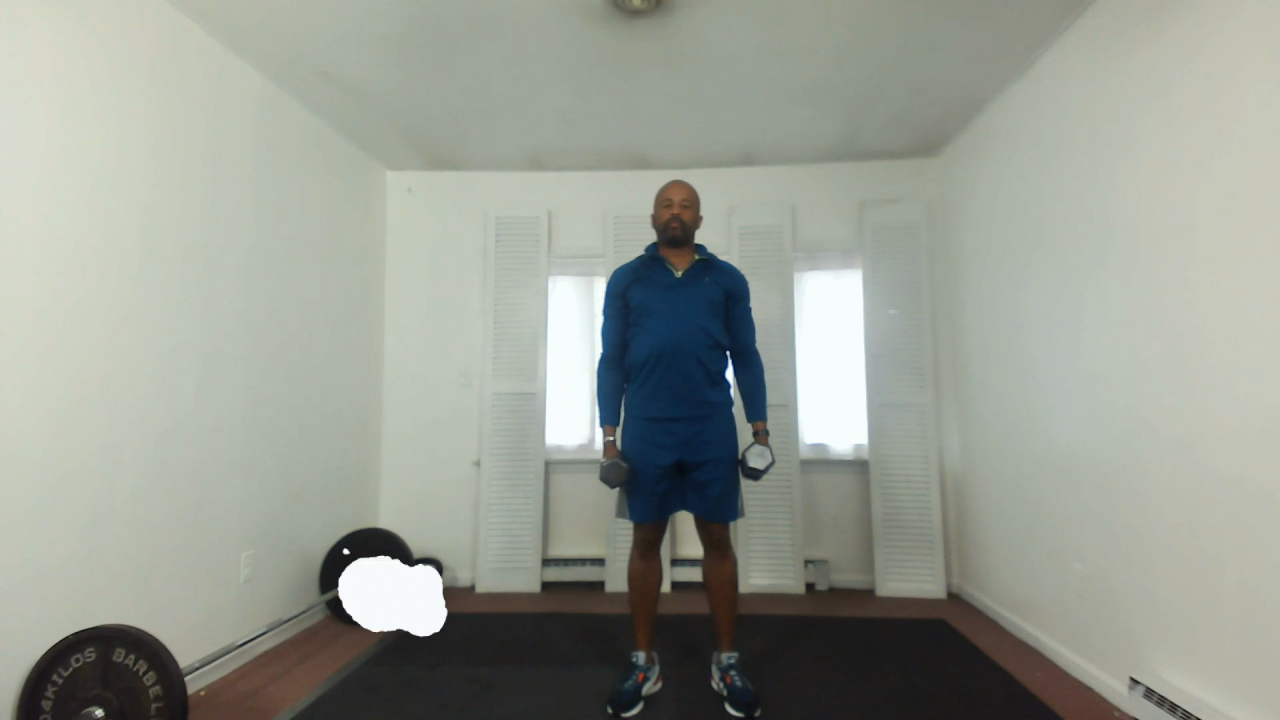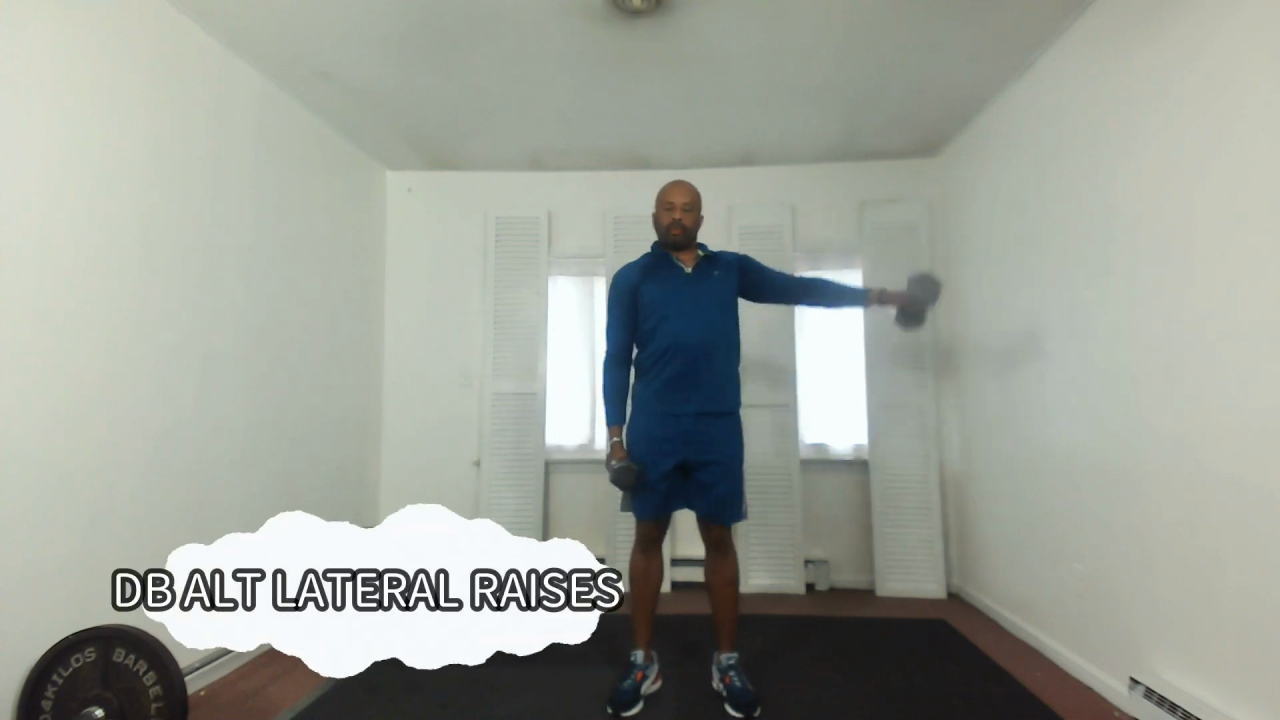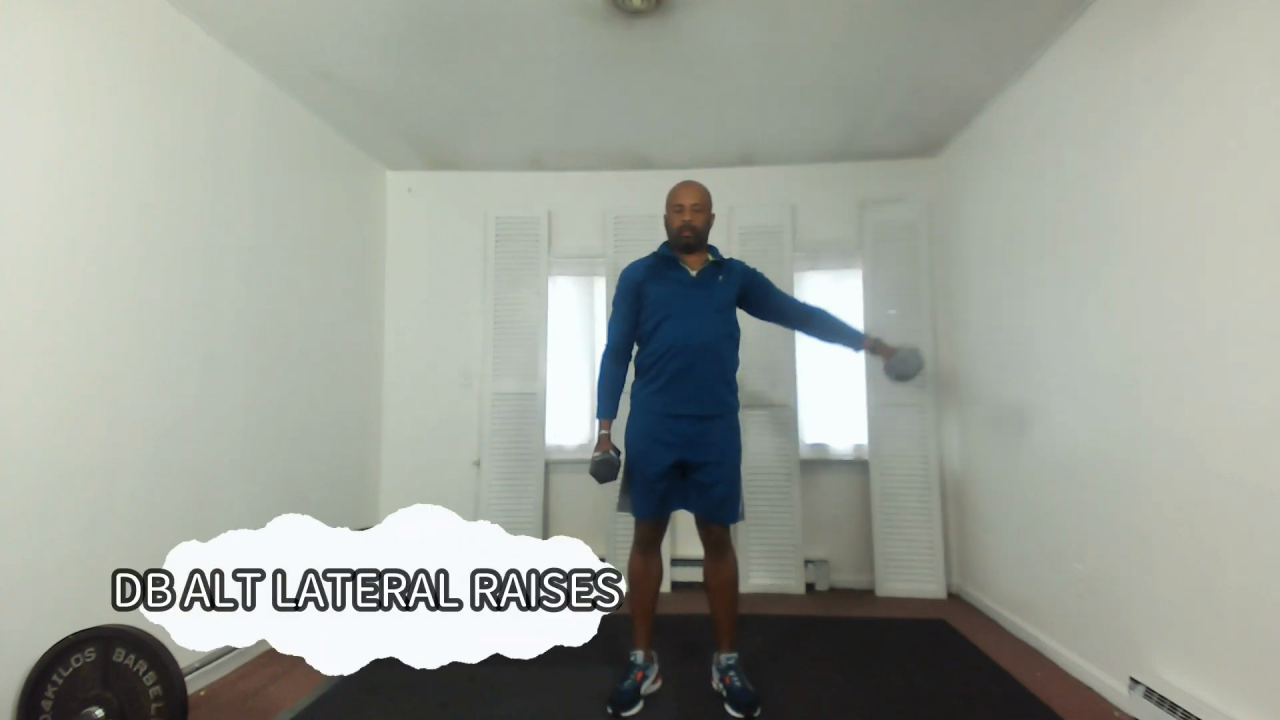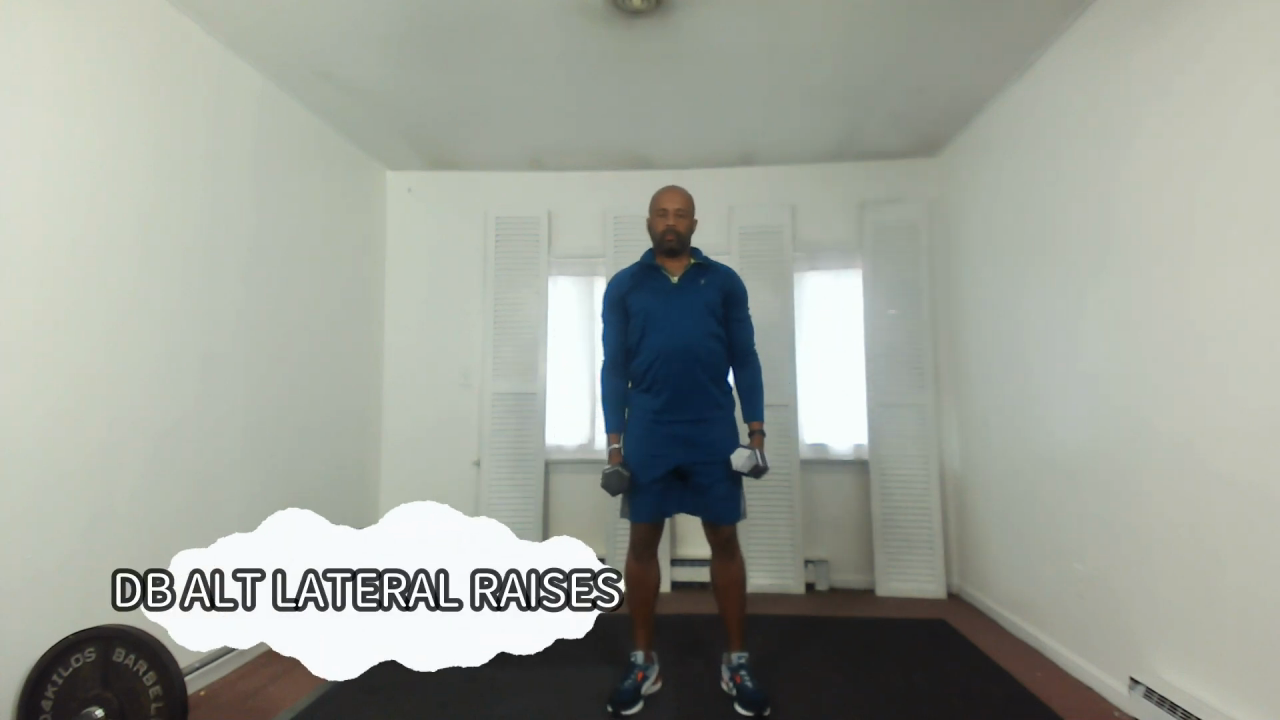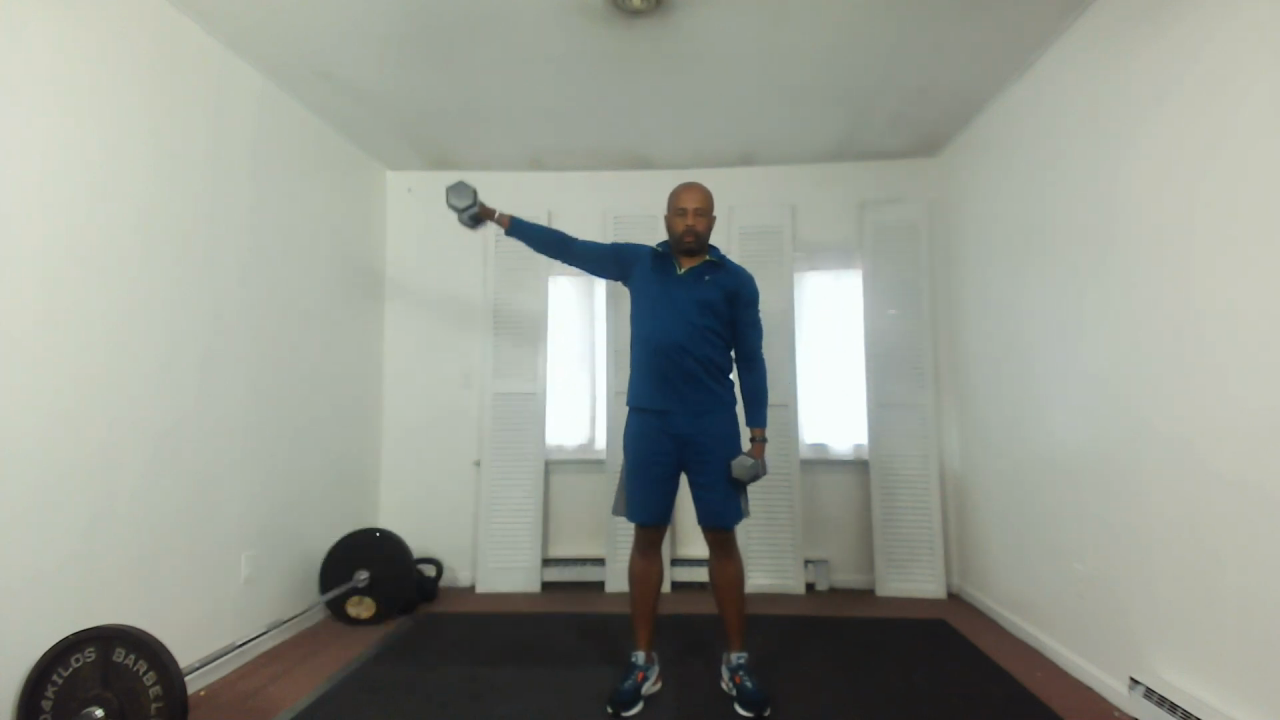
dt=1s
person 1, frame 1
left shoulder: (727, 279)
right shoulder: (625, 280)
left elbow: (746, 356)
right elbow: (611, 360)
left wrist: (759, 426)
right wrist: (609, 433)
left hip: (712, 429)
right hip: (646, 430)
left knee: (716, 540)
right knee: (646, 541)
left ankle: (726, 663)
right ankle: (643, 663)
person 1, frame 2
left shoulder: (730, 269)
right shoulder: (631, 278)
left elbow: (799, 287)
right elbow: (617, 359)
left wrist: (875, 294)
right wrist: (616, 434)
left hip: (718, 426)
right hip: (653, 428)
left knee: (719, 539)
right knee: (648, 537)
left ankle: (727, 663)
right ankle: (642, 661)
person 1, frame 3
left shoulder: (736, 275)
right shoulder: (638, 276)
left elbow: (797, 313)
right elbow: (616, 352)
left wrist: (863, 342)
right wrist: (605, 426)
left hip: (716, 429)
right hip: (651, 427)
left knee: (717, 540)
right knee: (646, 538)
left ankle: (727, 663)
right ankle: (641, 661)
person 1, frame 4
left shoulder: (724, 281)
right shoulder: (623, 286)
left elbow: (744, 357)
right elbow: (614, 366)
left wrist: (756, 427)
right wrist: (614, 438)
left hip: (713, 430)
right hip: (648, 431)
left knee: (724, 540)
right knee: (643, 540)
left ankle: (736, 663)
right ankle: (642, 663)
person 1, frame 5
left shoulder: (736, 281)
right shoulder: (637, 263)
left elbow: (750, 360)
right elbow: (568, 247)
left wrist: (758, 433)
right wrist: (503, 219)
left hip: (713, 425)
right hip: (649, 423)
left knee: (721, 539)
right knee: (647, 538)
left ankle: (736, 663)
right ankle: (643, 663)
